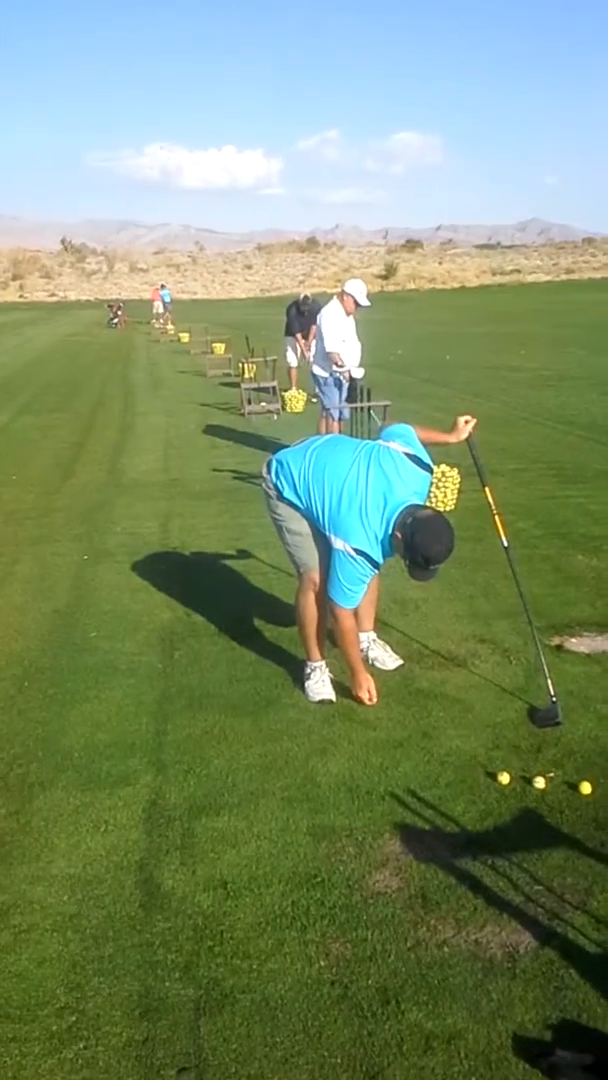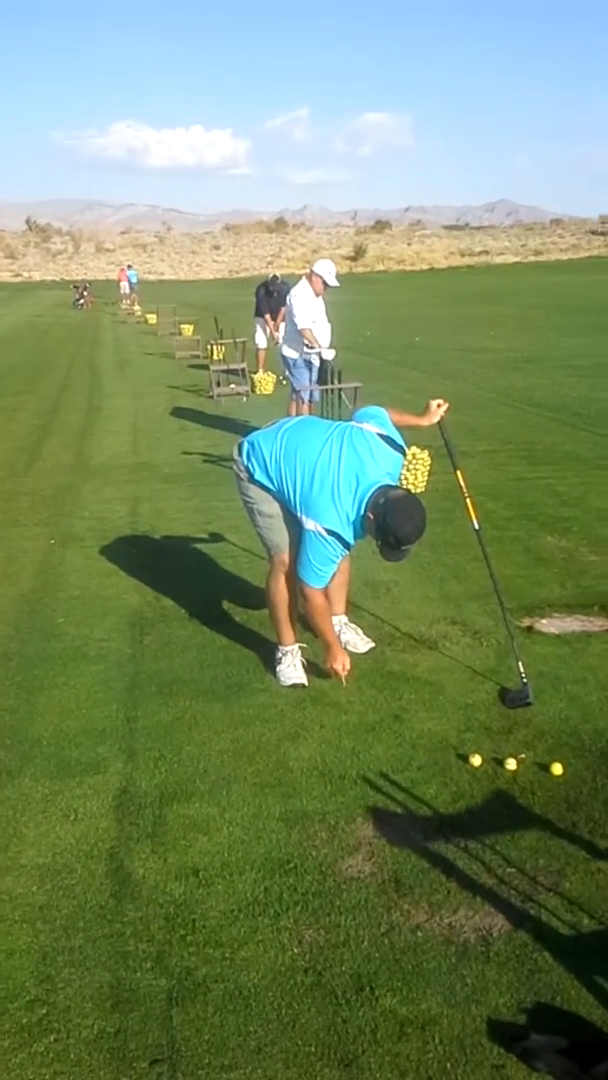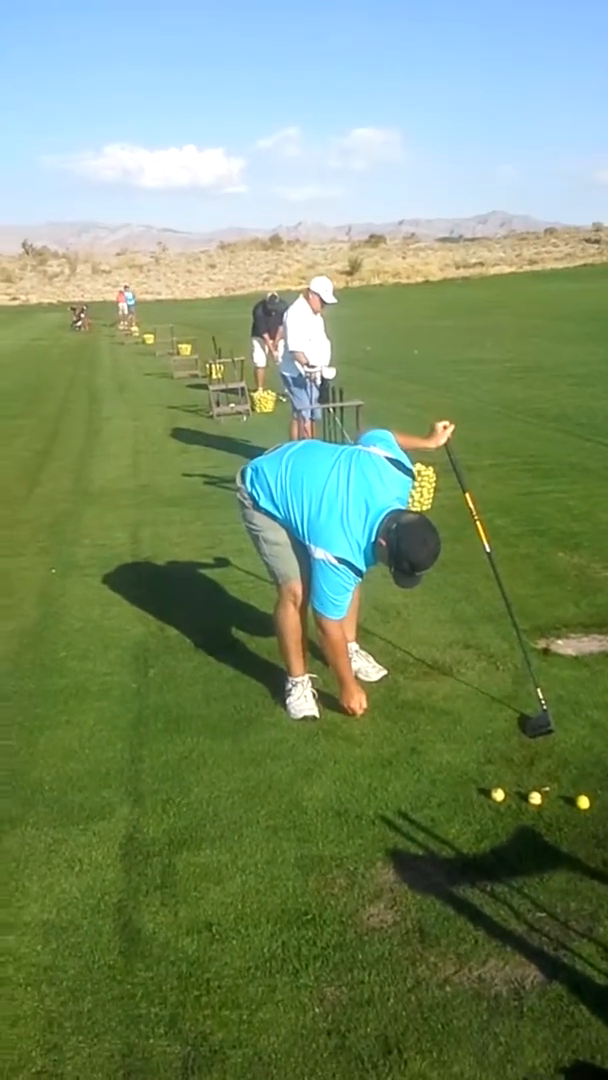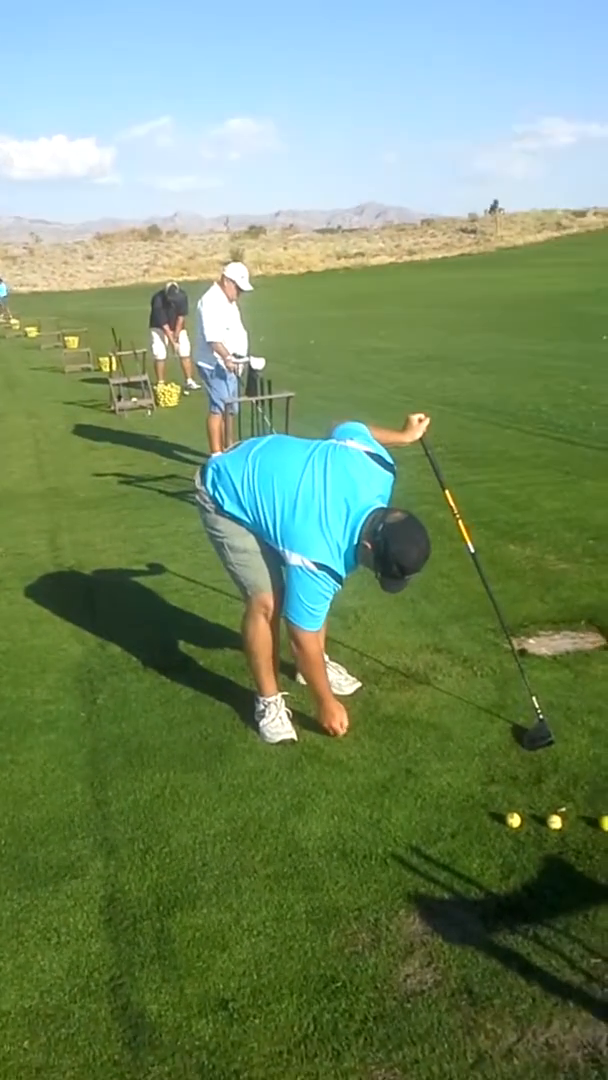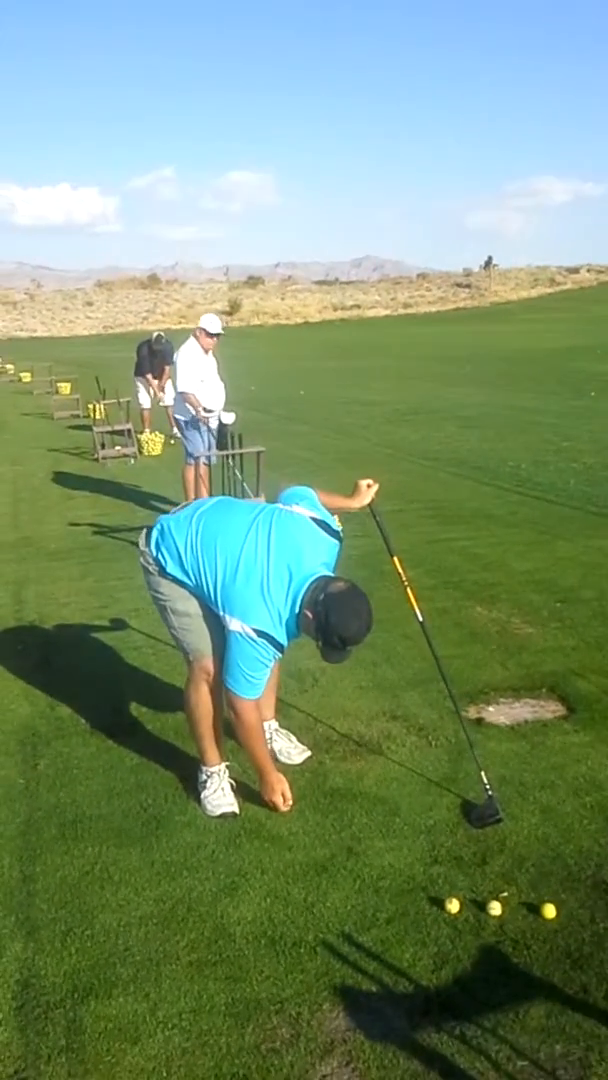
dt=1s
person 1, frame 1
left shoulder: (418, 471)
right shoulder: (358, 545)
left elbow: (397, 430)
right elbow: (342, 612)
left wrist: (451, 436)
right wrist: (358, 674)
right hip: (287, 485)
left knee: (368, 568)
right knee: (315, 578)
left ankle: (366, 639)
right ankle: (315, 666)
person 1, frame 2
left shoulder: (391, 452)
right shoulder: (329, 525)
left elbow: (369, 412)
right elbow: (311, 591)
left wrist: (423, 419)
right wrist: (333, 649)
left hip: (296, 439)
right hip: (259, 468)
left knee: (339, 550)
right knee: (286, 561)
left ankle: (338, 621)
right ankle: (287, 650)
person 1, frame 3
left shoulder: (399, 474)
right shoulder: (340, 552)
left elbow: (375, 436)
right elbow: (329, 624)
left wrist: (428, 442)
right wrist: (348, 687)
right hip: (262, 494)
left knee: (348, 578)
right knee: (295, 590)
left ankle: (350, 649)
right ankle: (296, 681)
person 1, frame 4
left shoulder: (380, 469)
right shoulder: (319, 558)
left elbow: (348, 429)
right elbow: (302, 637)
left wrist: (403, 435)
right wrist: (327, 704)
right hip: (225, 496)
right knee: (266, 601)
left ankle: (318, 664)
right ankle: (268, 701)
person 1, frame 5
left shoulder: (326, 537)
right shoulder: (258, 624)
left elbow: (297, 493)
right elbow: (241, 705)
left wrist: (352, 501)
right wrist: (268, 776)
right hip: (170, 557)
right knee: (208, 666)
left ankle: (268, 728)
right ankle: (212, 771)
